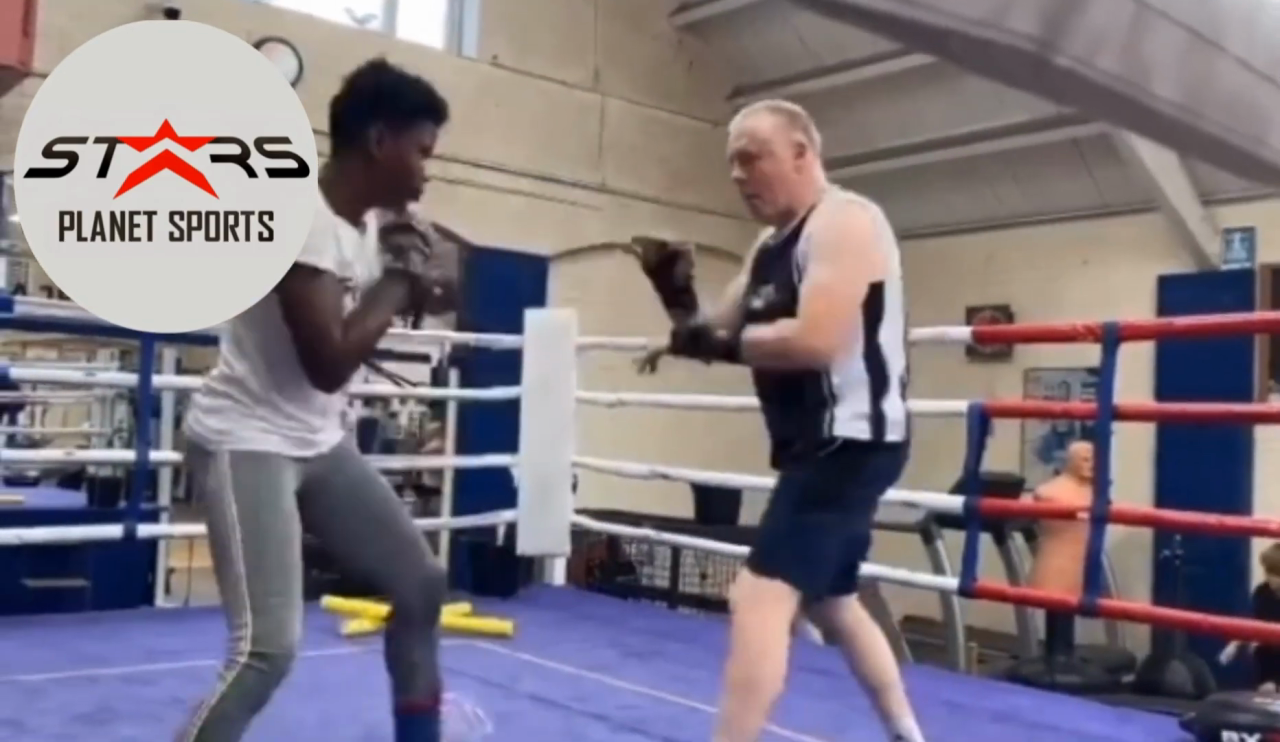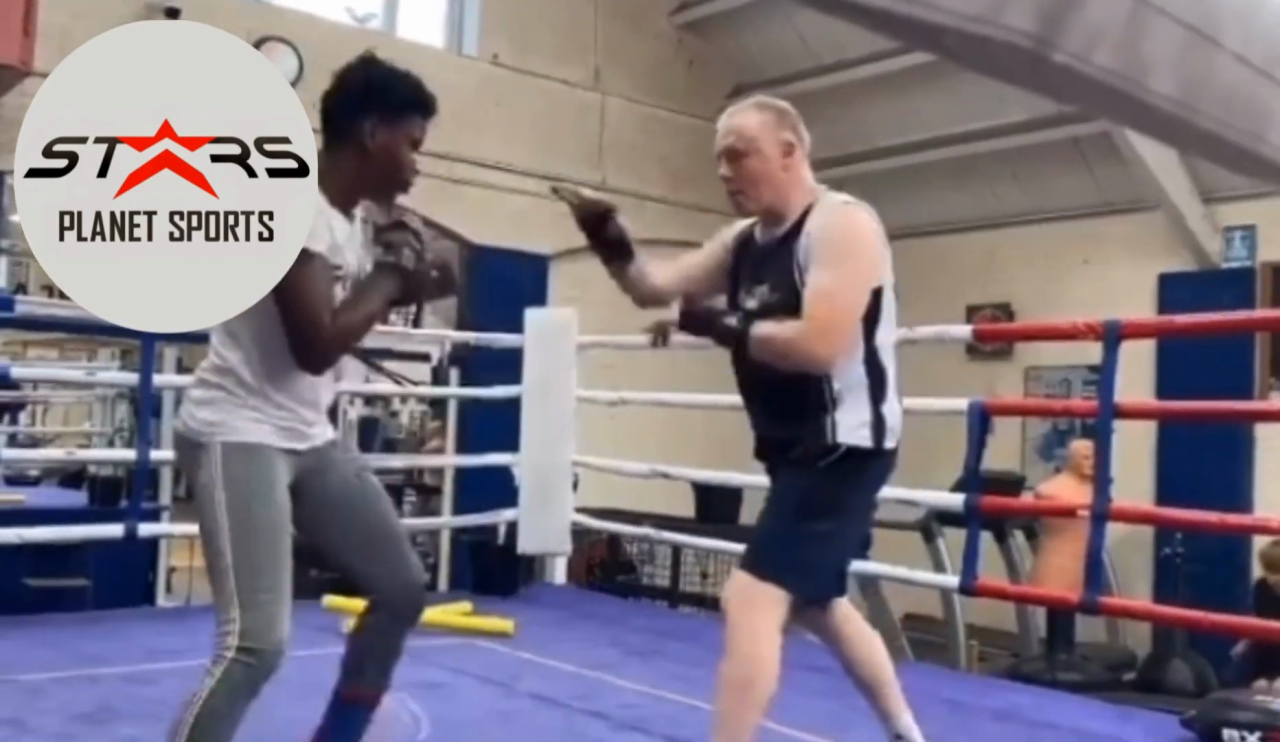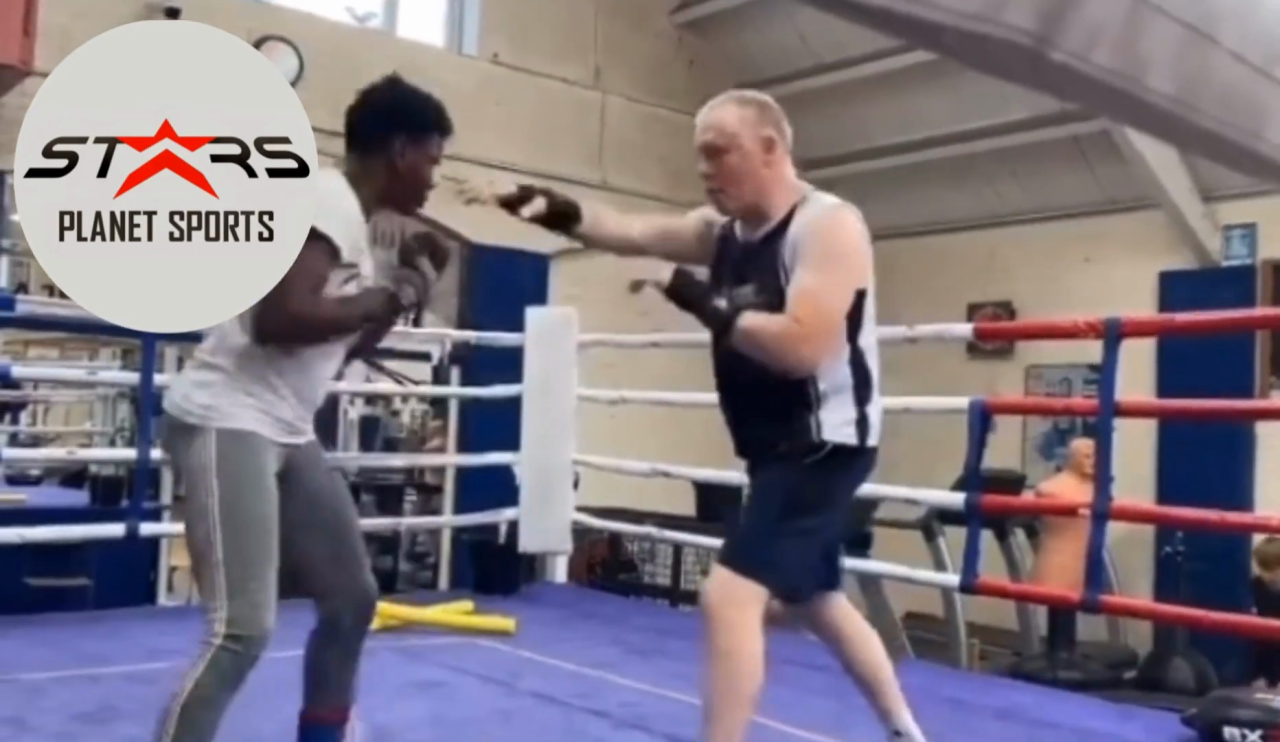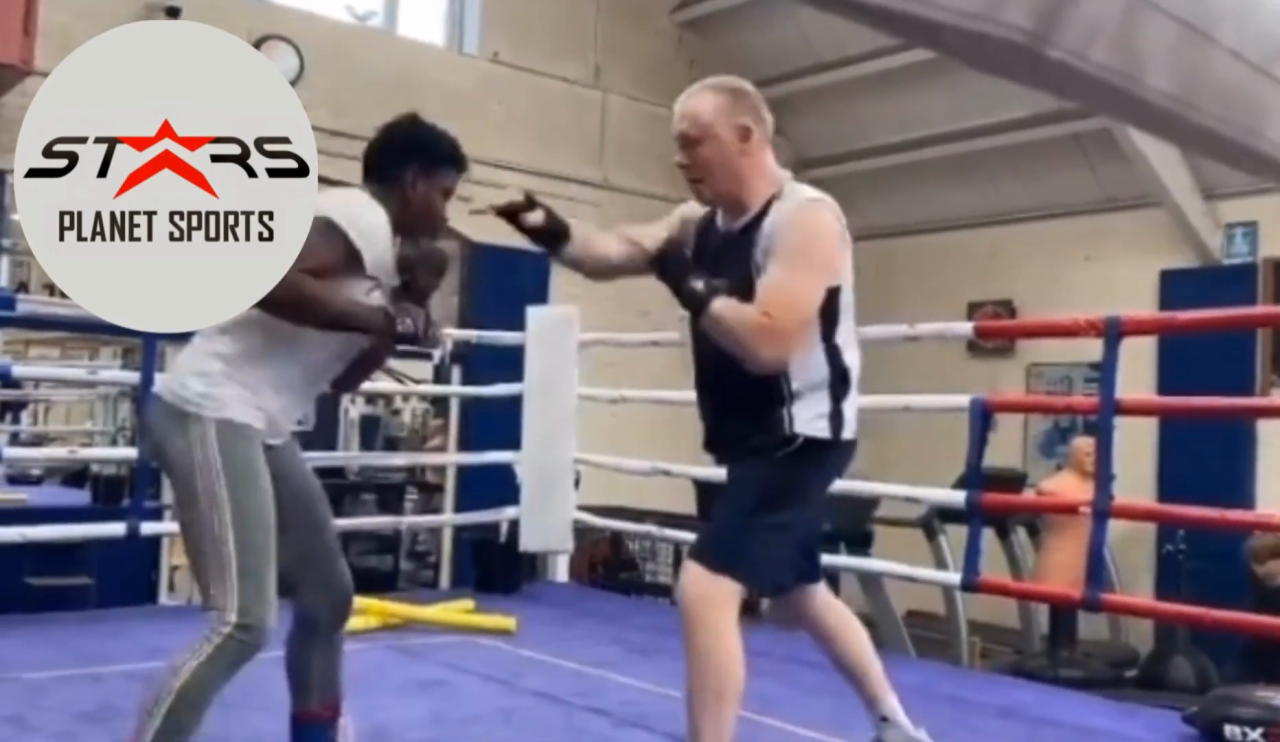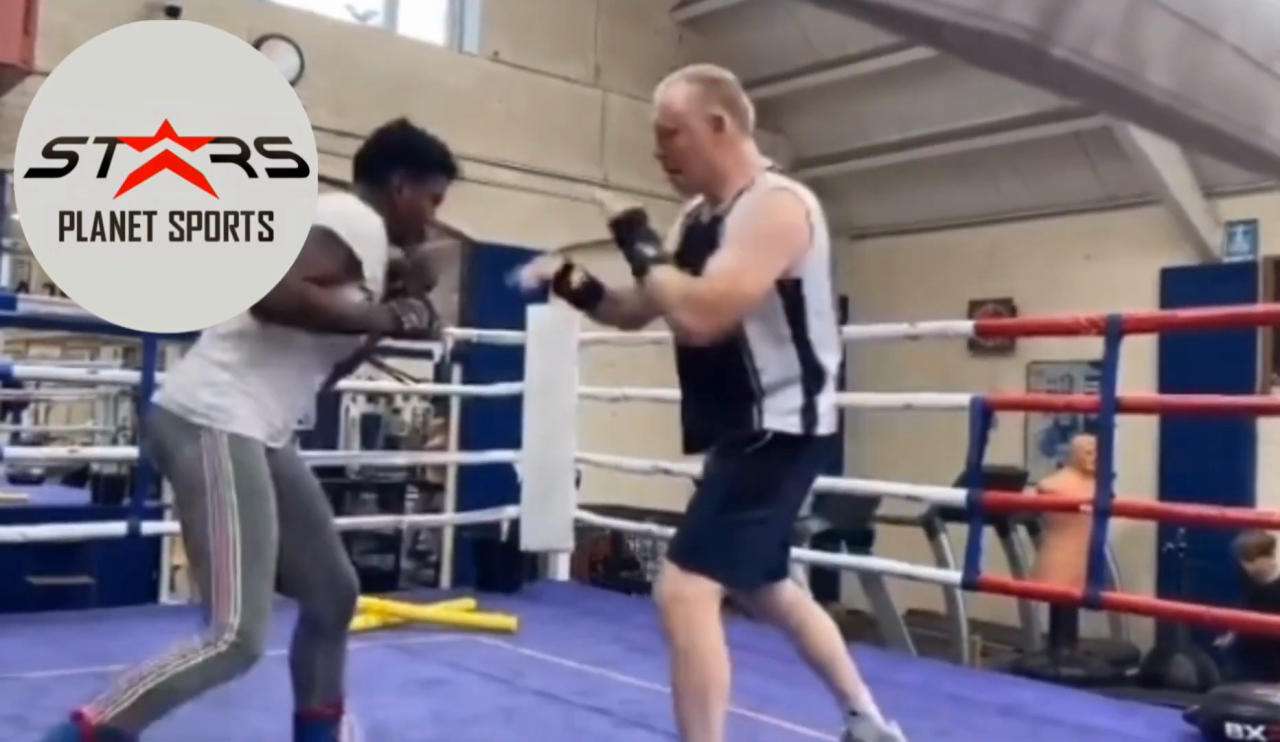
dt=0.1s
person 1, frame 1
left shoulder: (367, 221)
right shoulder: (302, 223)
right elbow: (330, 364)
left wrist: (412, 290)
right wrist: (396, 278)
left hip: (320, 444)
right hip: (243, 443)
left knee: (422, 585)
right knee: (268, 648)
person 1, frame 2
left shoulder: (343, 208)
right elbow: (313, 347)
left wrist: (407, 281)
right wrist: (391, 270)
left hip: (306, 437)
right hip: (236, 435)
left knee: (401, 585)
right knee: (256, 640)
person 1, frame 3
left shoulder: (347, 214)
right shoulder: (325, 199)
right elbow: (283, 319)
left wrist: (394, 302)
right wrist: (389, 295)
left hip: (287, 433)
right hip: (223, 423)
left knee: (353, 599)
right knee: (241, 630)
person 1, frame 4
left shoulder: (375, 233)
right shoulder: (359, 215)
left elbow: (336, 374)
right elbow: (273, 288)
left wrist: (389, 327)
right wrist: (387, 316)
left hip: (254, 425)
right hip: (201, 415)
left knee: (323, 598)
right knee: (242, 621)
person 1, frame 5
left shoulder: (353, 237)
right shoulder: (358, 220)
right elbow: (274, 298)
left wrist: (386, 319)
right wrist: (387, 319)
left hip: (254, 433)
right hip: (210, 423)
left knee: (333, 592)
right knee: (238, 637)
person 2, frame 1
left shoulder: (847, 222)
right shoulder: (771, 245)
left elbow: (814, 344)
right elbow: (744, 336)
left wrist: (719, 341)
right wrist: (676, 287)
left hip: (849, 442)
right hip: (826, 445)
left knee: (760, 597)
right knee: (829, 601)
person 2, frame 2
left shoulder: (845, 225)
right shoulder: (744, 239)
left elbow: (823, 348)
right elbow: (656, 288)
left wrist: (724, 323)
right wrist: (608, 236)
left hip: (841, 449)
right hip: (797, 451)
left knee: (752, 598)
right knee: (822, 603)
person 2, frame 3
left shoulder: (828, 224)
right shoulder: (721, 231)
left elbow: (802, 346)
right elbow: (627, 230)
left wrist: (709, 303)
right wrist: (559, 212)
left hip: (823, 444)
right hip: (779, 448)
left knee: (731, 595)
right knee: (820, 599)
person 2, frame 4
left shoulder: (806, 218)
right shoulder: (702, 220)
left elbow: (768, 342)
right elbow: (611, 256)
left wrist: (692, 284)
right wrist: (552, 230)
left hip: (799, 438)
right hip: (768, 439)
left knee: (704, 592)
right knee: (802, 592)
person 2, frame 5
left shoulder: (779, 208)
right shoulder: (700, 216)
left elbow: (698, 318)
right elbow: (634, 311)
left wrist: (641, 246)
right wrist: (581, 289)
left hip: (777, 433)
right hip: (748, 435)
left knee: (684, 589)
right knee: (768, 588)
